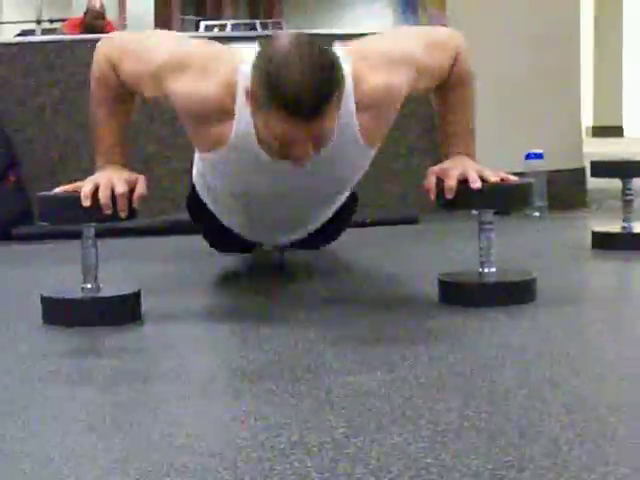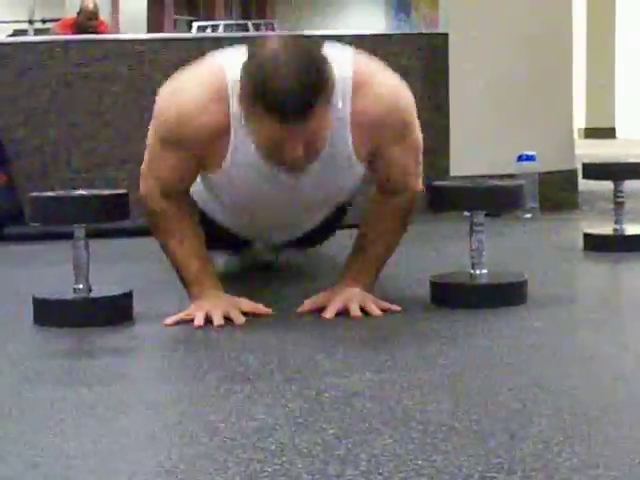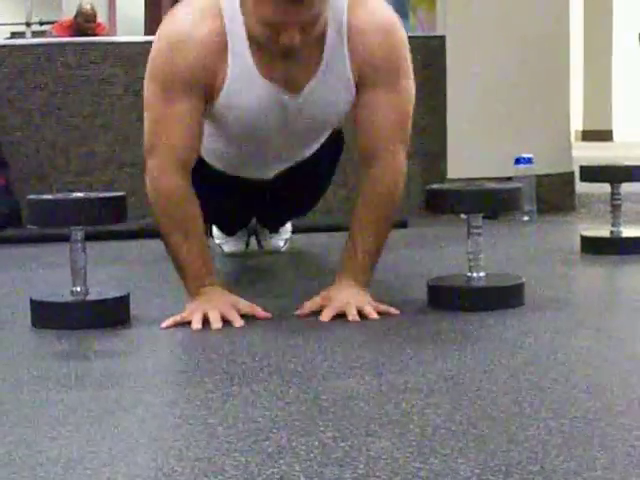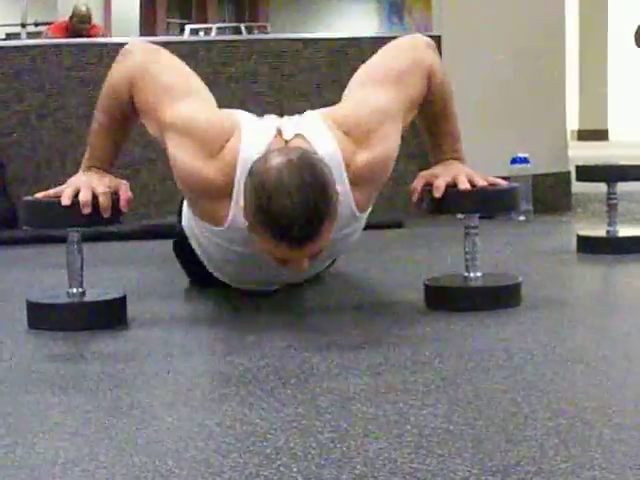
dt=0.5s
person 1, frame 1
left shoulder: (376, 84)
right shoulder: (208, 91)
left elbow: (453, 50)
right elbow: (111, 55)
left wrist: (460, 153)
right wrist: (110, 164)
left ankle: (298, 232)
right ankle: (245, 241)
person 1, frame 2
left shoulder: (379, 102)
right shoulder: (197, 108)
left elbow: (402, 189)
right elbow: (159, 195)
left wrist: (357, 281)
right wrist: (204, 290)
person 1, frame 3
right shoulder: (193, 33)
left elbow: (386, 162)
right elbow: (168, 171)
left wrist: (353, 281)
right wrist: (203, 289)
left hip: (310, 152)
right hip: (214, 159)
left ankle: (273, 223)
right ankle: (230, 228)
person 1, frame 4
left shoulder: (364, 153)
right shoulder: (208, 162)
left elbow: (420, 53)
right elbow: (134, 61)
left wrist: (449, 160)
right wrist: (95, 170)
left hip: (310, 229)
